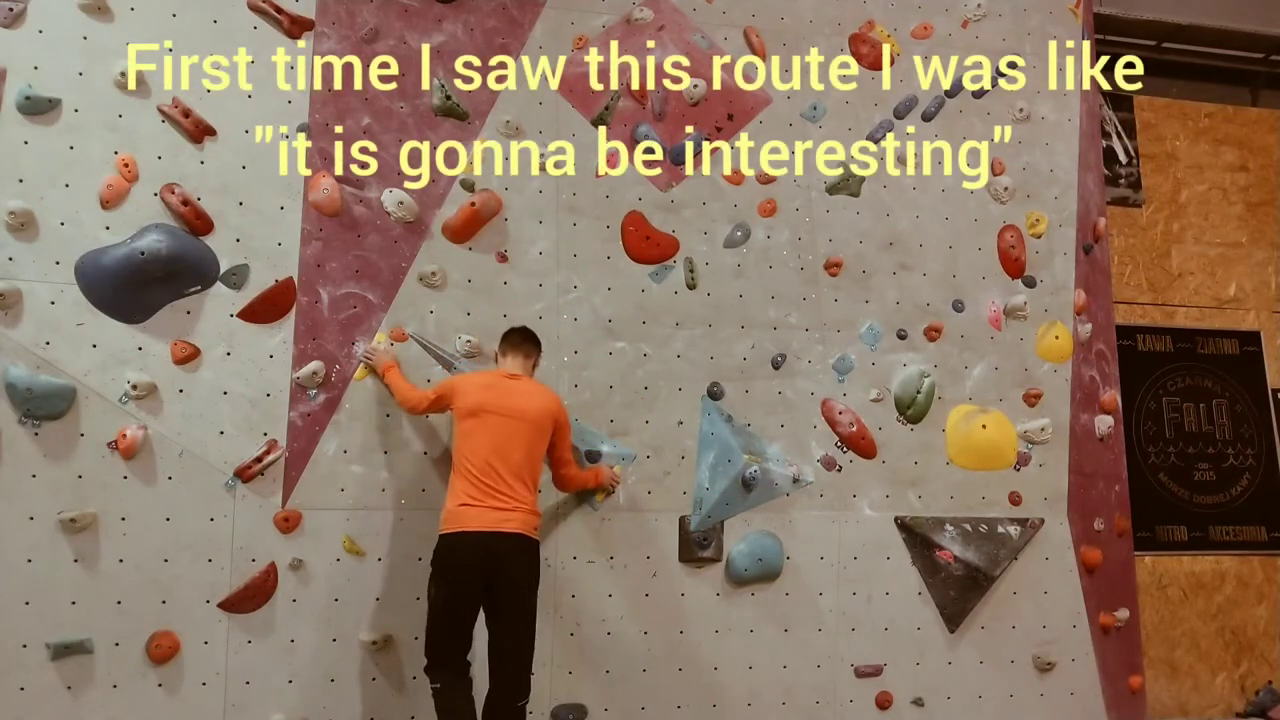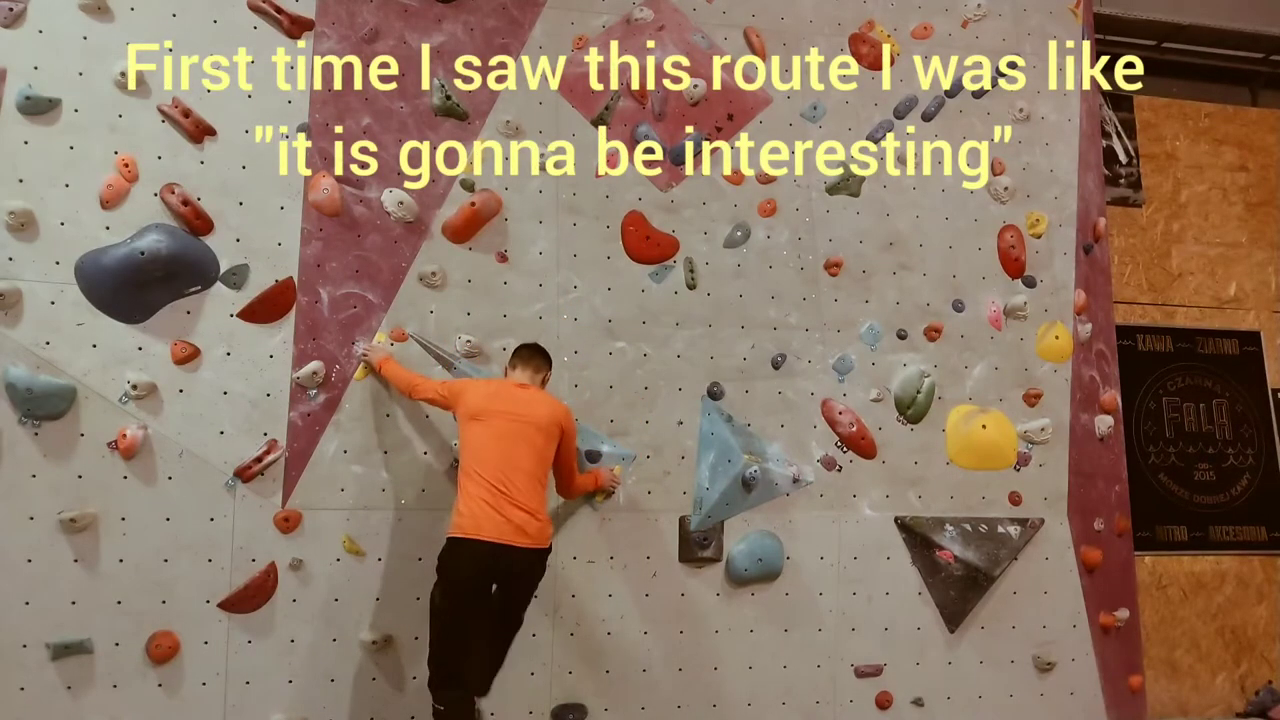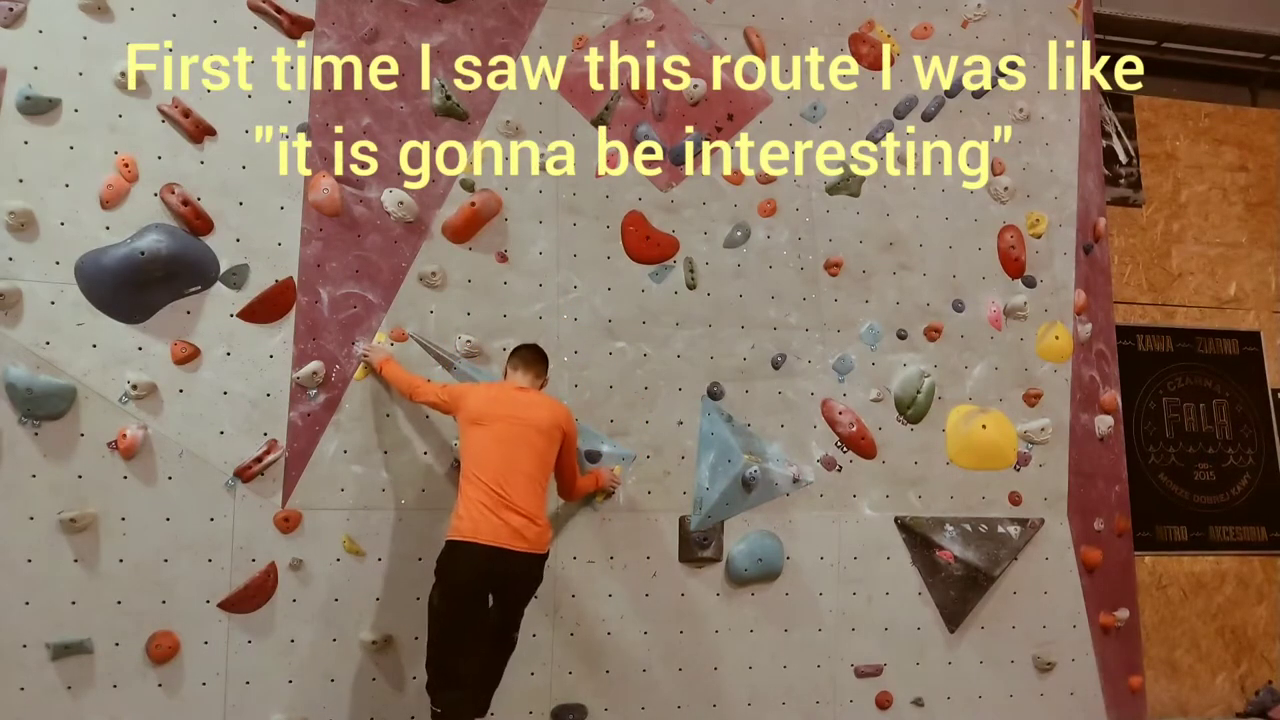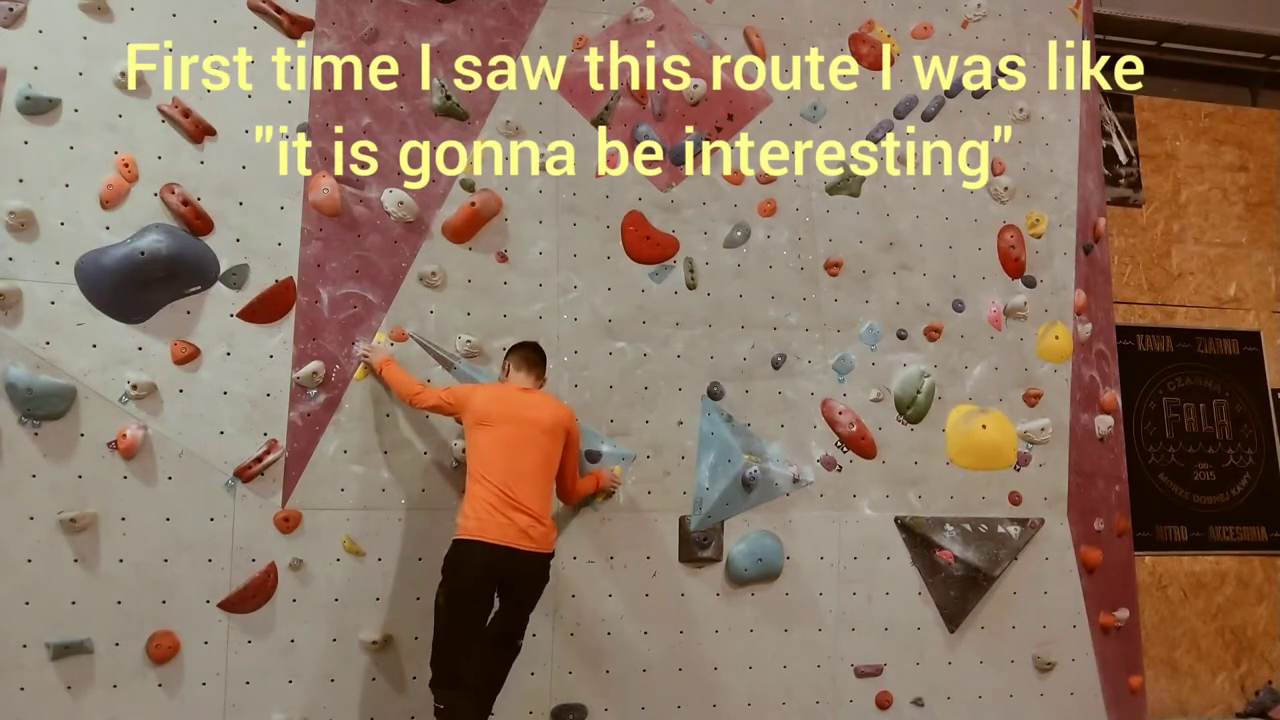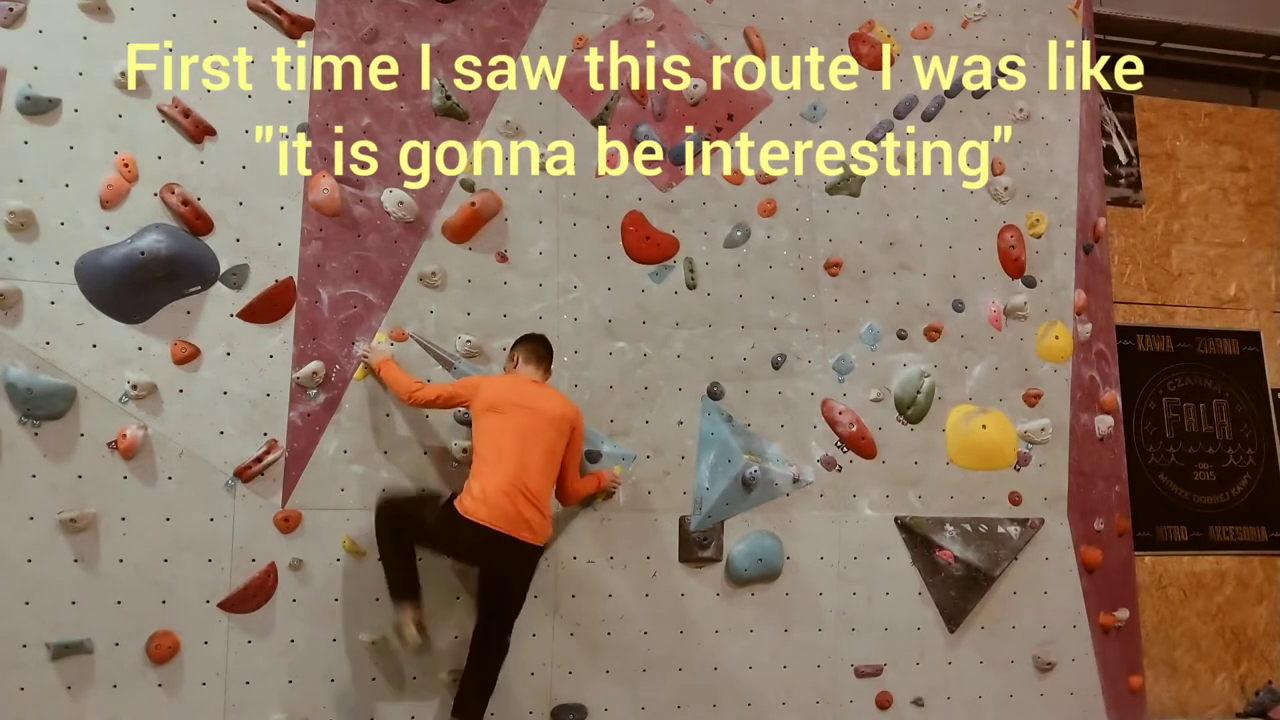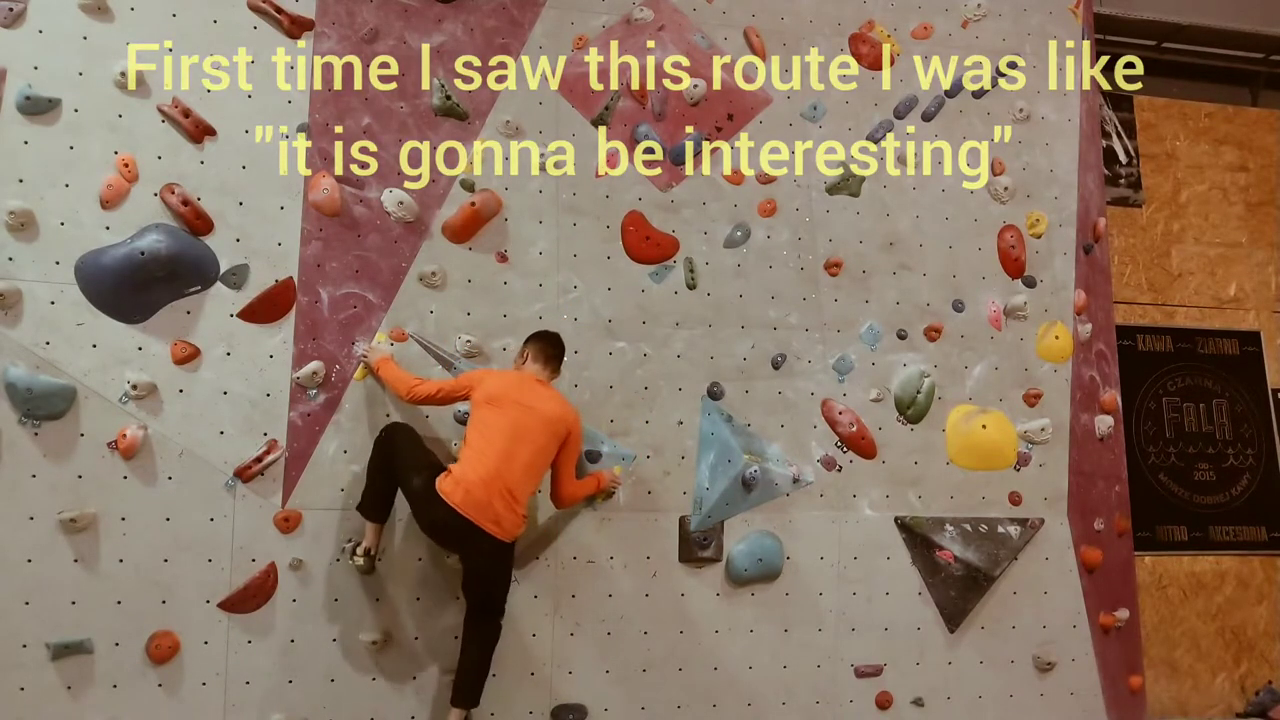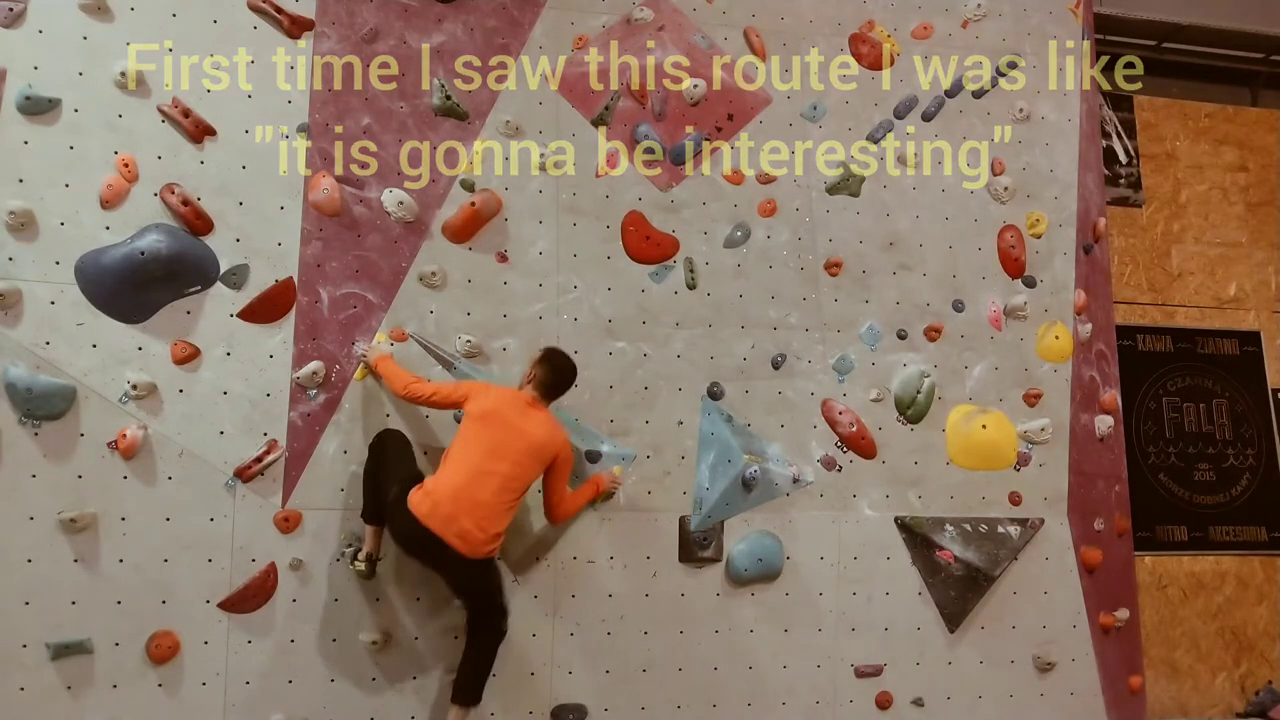
dt=0.4s
person 1, frame 1
left shoulder: (464, 386)
right shoulder: (551, 404)
left elbow: (413, 401)
right elbow: (565, 479)
left wrist: (387, 367)
right wrist: (597, 476)
left hip: (462, 536)
right hip: (519, 542)
left knee: (446, 660)
right knee: (511, 668)
person 1, frame 2
left shoulder: (471, 392)
right shoulder: (558, 412)
left elbow: (415, 386)
right elbow: (568, 486)
left wrist: (382, 362)
right wrist: (597, 479)
left hip: (471, 540)
right hip: (530, 546)
left knee: (451, 665)
right knee: (501, 625)
person 1, frame 3
left shoulder: (472, 396)
right shoulder: (559, 415)
left elbow: (417, 389)
right elbow: (570, 489)
left wrist: (384, 362)
right wrist: (598, 479)
left hip: (470, 546)
right hip: (528, 553)
left knee: (449, 668)
right knee: (499, 638)
person 1, frame 4
left shoulder: (476, 398)
right shoulder: (563, 416)
left elbow: (417, 395)
right elbow: (568, 493)
left wrist: (384, 363)
right wrist: (599, 480)
left hip: (476, 545)
right hip: (534, 554)
left knee: (453, 667)
right knee: (503, 644)
person 1, frame 5
left shoulder: (487, 386)
right shoulder: (569, 413)
left elbow: (416, 394)
right elbow: (568, 494)
left wrist: (383, 363)
right wrist: (599, 480)
left hip: (471, 524)
right hip: (525, 544)
left knee: (393, 512)
right knee: (494, 630)
left ankle: (409, 616)
person 1, frame 6
left shoulder: (489, 380)
right shoulder: (567, 417)
left elbow: (414, 391)
right elbow: (562, 496)
left wrist: (382, 362)
right wrist: (598, 481)
left hip: (443, 506)
right hip: (495, 536)
left knee: (394, 435)
right knee: (485, 620)
left ankle: (369, 545)
person 1, frame 7
left shoulder: (484, 395)
right shoulder: (557, 444)
left elbow: (411, 390)
right elbow: (557, 512)
left wrist: (381, 361)
right wrist: (596, 485)
left hip: (416, 521)
right hip: (469, 555)
left knee: (388, 441)
right knee: (490, 627)
left ankle: (368, 553)
